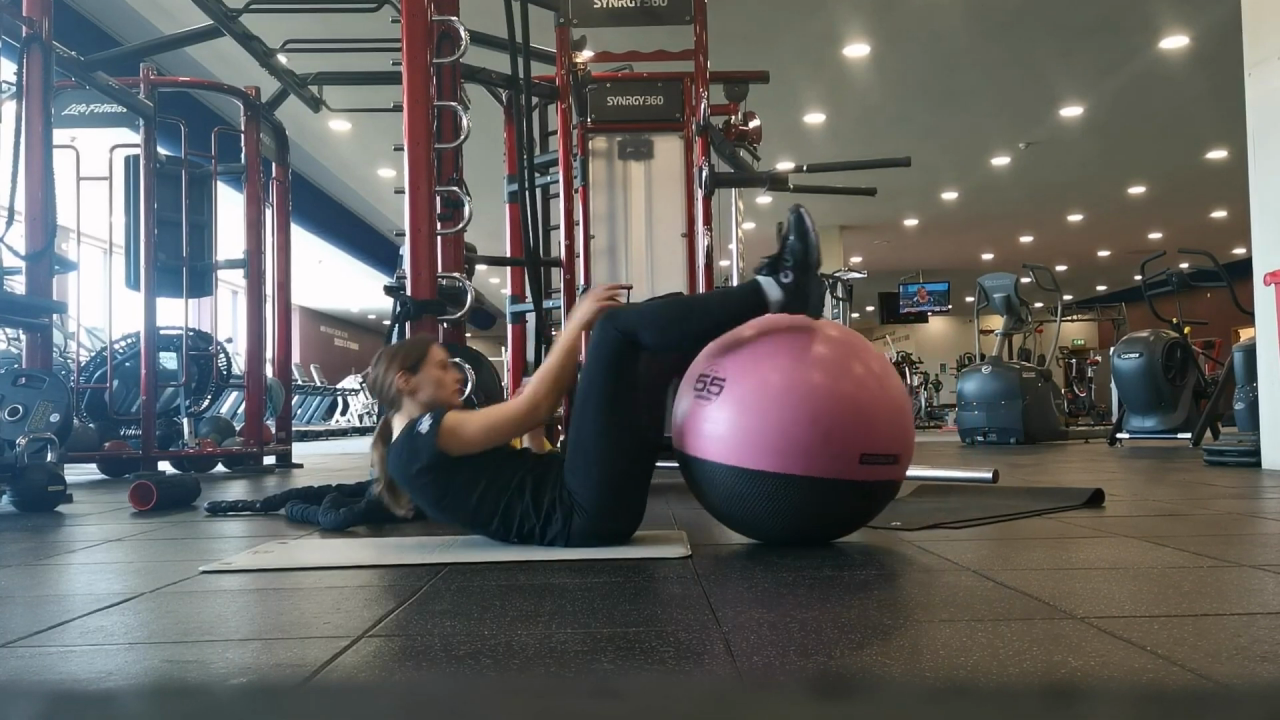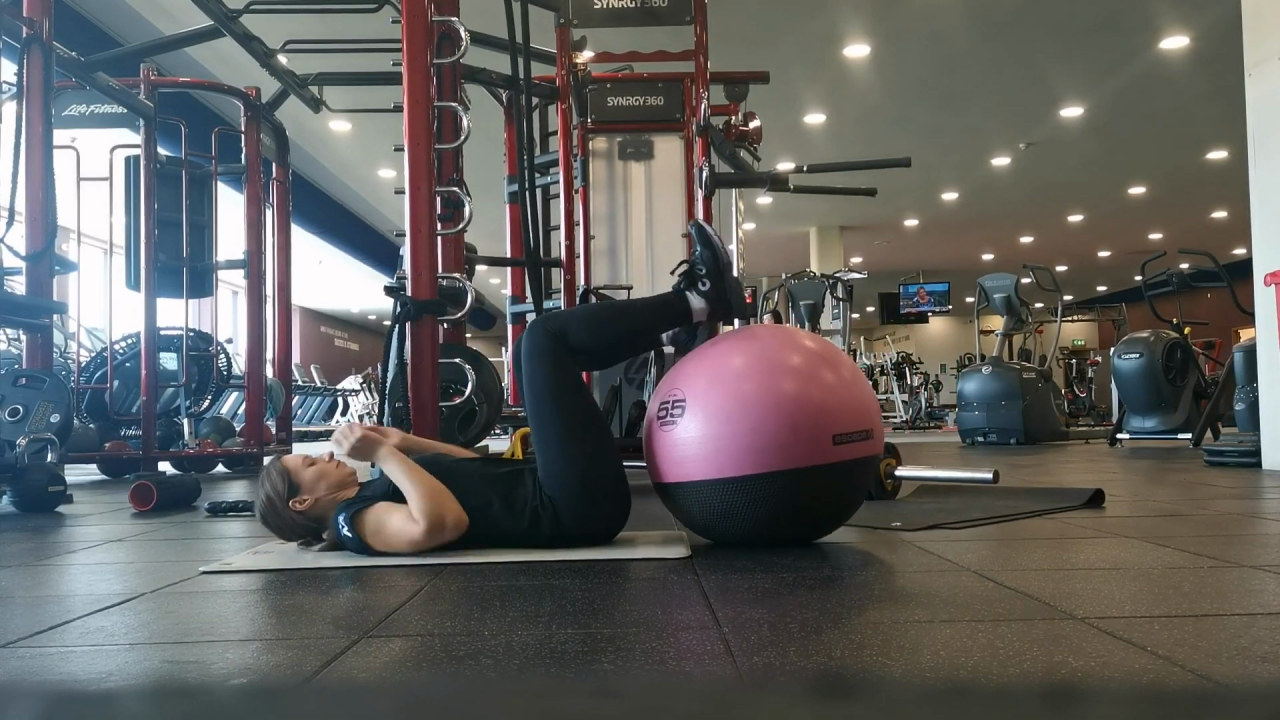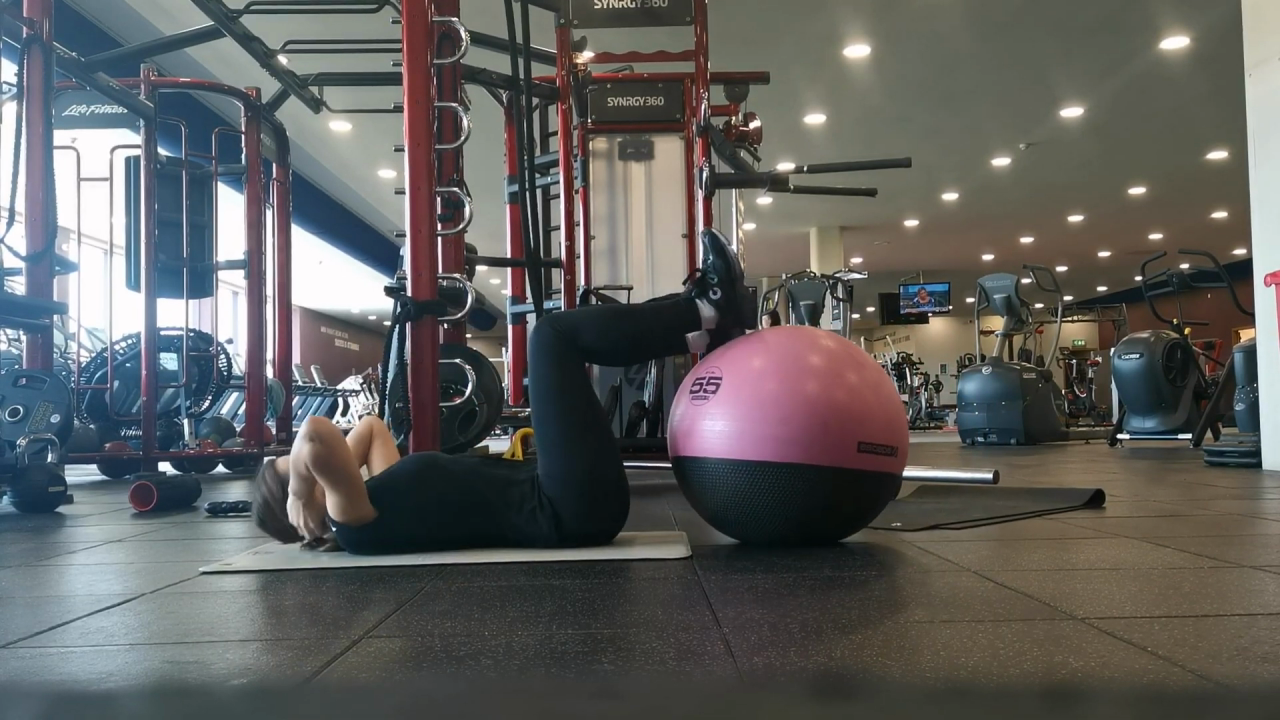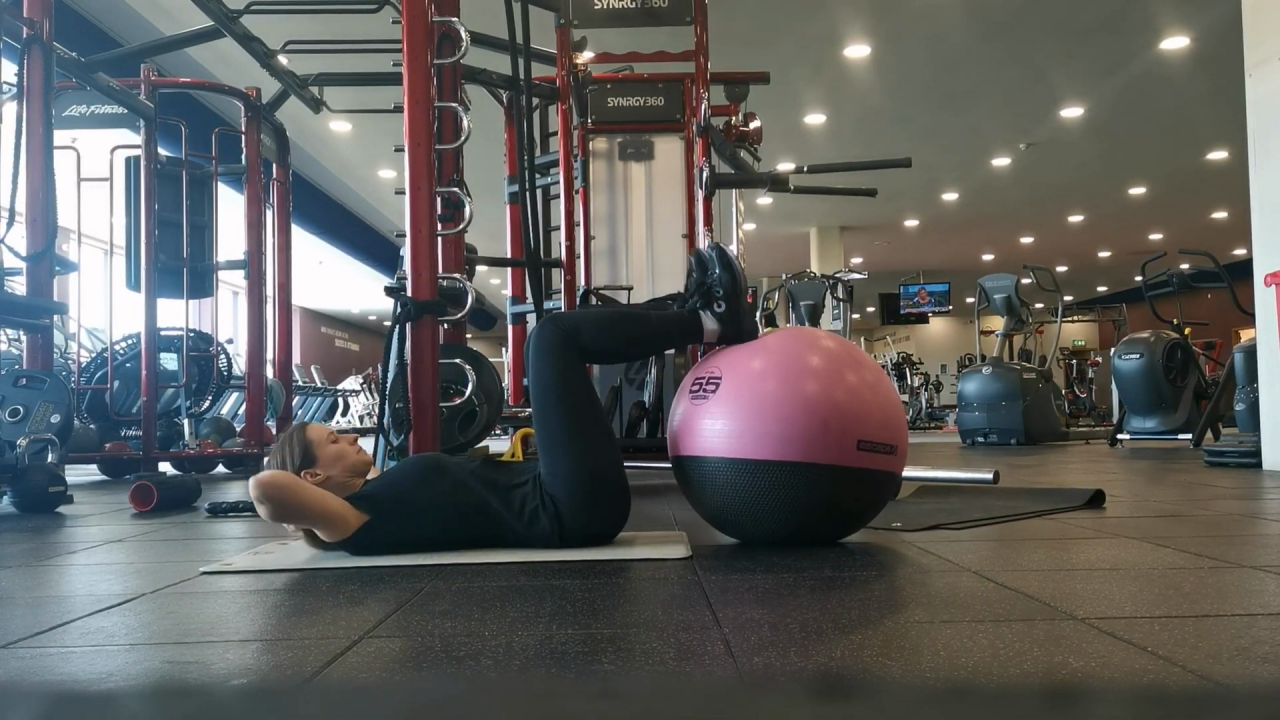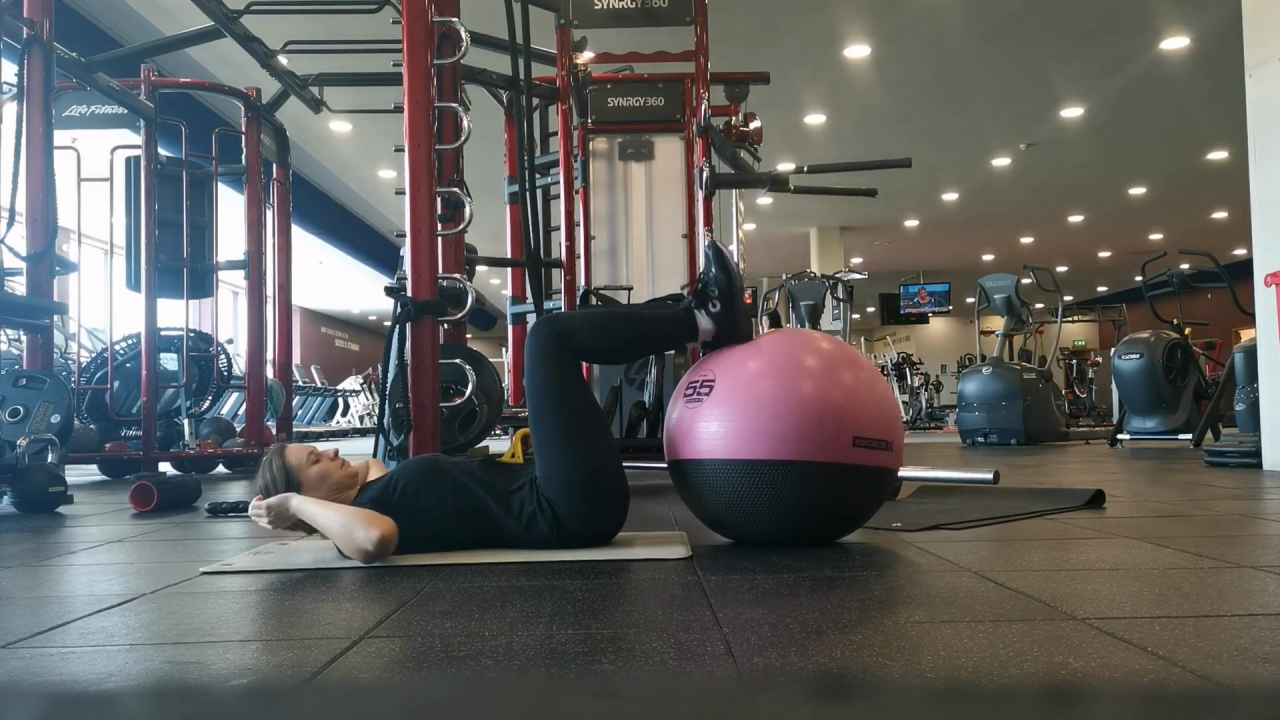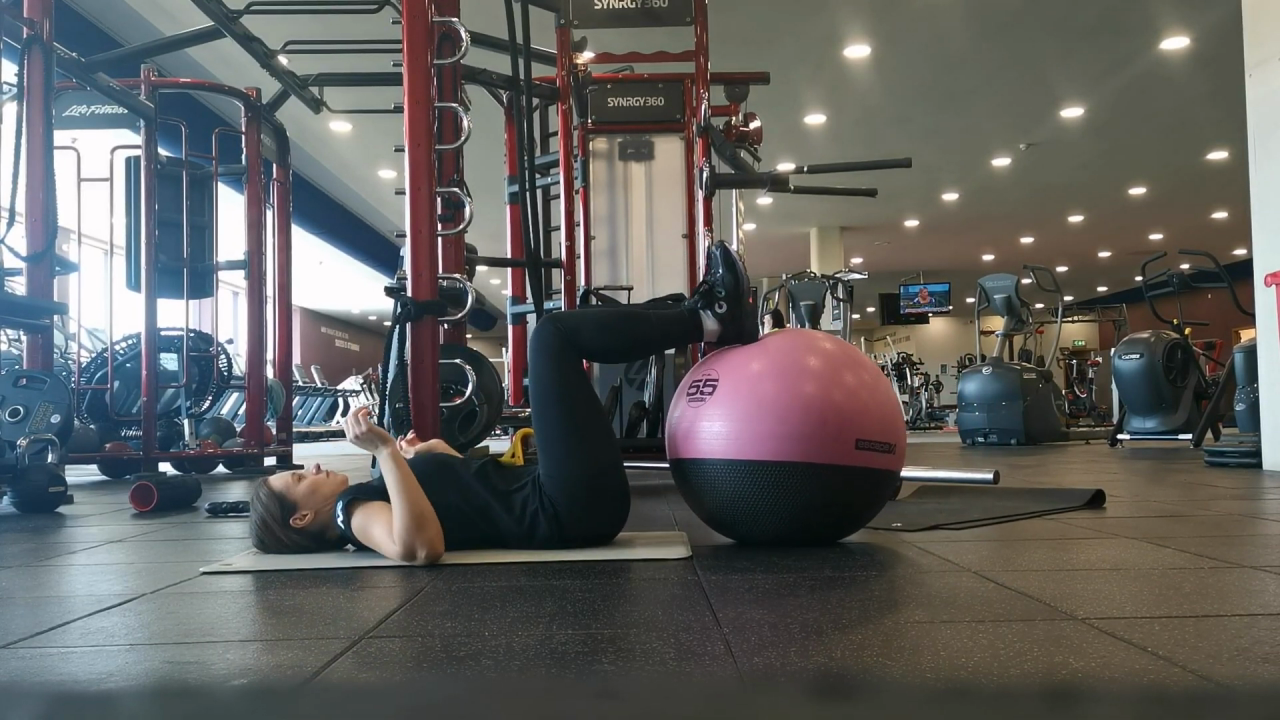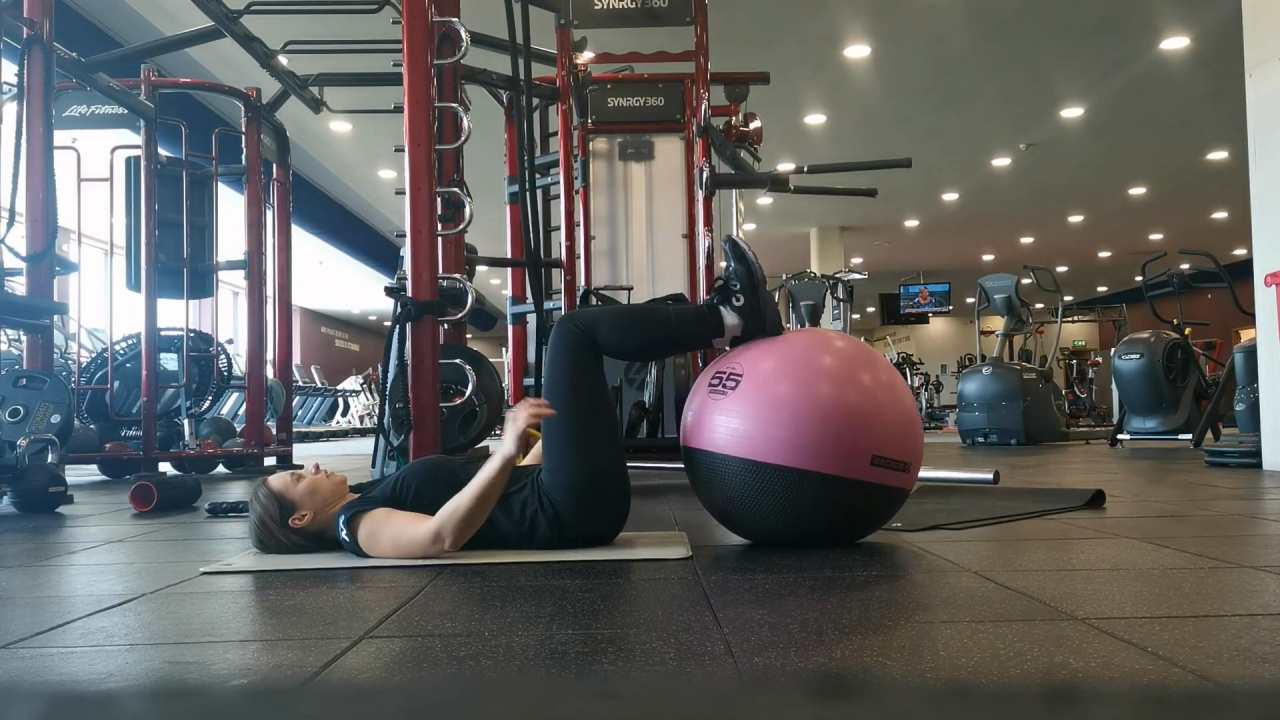
dt=0.7s
person 1, frame 1
left shoulder: (418, 449)
right shoulder: (425, 436)
right elbow: (531, 407)
right wrist: (578, 323)
left hip: (577, 513)
right hip: (587, 514)
left knee: (662, 348)
right knee: (619, 327)
right ankle: (776, 292)
person 1, frame 2
left shoulder: (378, 499)
right shoulder: (361, 523)
left elbow: (471, 467)
right elbow: (445, 524)
left wrist: (395, 444)
right wrist: (382, 452)
left hip: (569, 503)
right hip: (577, 509)
left knee: (534, 349)
right knee: (545, 335)
left ankle: (683, 319)
right ankle: (699, 303)
person 1, frame 3
left shoulder: (375, 503)
right shoulder: (355, 521)
left elbow: (372, 425)
right elbow: (318, 430)
right wrist: (299, 490)
left hip: (562, 503)
right hip: (572, 511)
left knee: (563, 337)
right knee: (554, 333)
left ankle: (700, 332)
right ankle: (706, 311)
person 1, frame 4
left shoulder: (366, 499)
right shoulder: (350, 522)
right elbow: (264, 487)
right wrist: (303, 521)
left hip: (568, 505)
right hip: (574, 512)
left knee: (562, 338)
right knee: (554, 332)
left ankle: (691, 319)
right ankle: (711, 323)
person 1, frame 5
left shoulder: (364, 501)
right shoulder: (362, 518)
left elbow: (373, 464)
right elbow: (375, 538)
right wrist: (294, 502)
left hip: (569, 504)
right hip: (571, 512)
left knee: (557, 339)
right knee: (548, 334)
left ankle: (696, 323)
right ankle: (704, 323)
person 1, frame 6
left shoulder: (368, 500)
right shoulder: (353, 516)
right elbow: (420, 548)
left wrist: (428, 450)
right wrist: (384, 450)
left hip: (565, 505)
right hip: (573, 511)
left knee: (560, 340)
right knee: (553, 333)
left ankle: (701, 316)
right ankle: (712, 323)
person 1, frame 7
left shoulder: (373, 502)
right shoulder: (360, 525)
right elbow: (446, 535)
left wrist: (552, 433)
right wrist: (505, 447)
left hip: (551, 496)
right hip: (571, 512)
left knee: (581, 337)
right knee: (574, 331)
left ankle: (721, 321)
right ankle: (730, 321)
